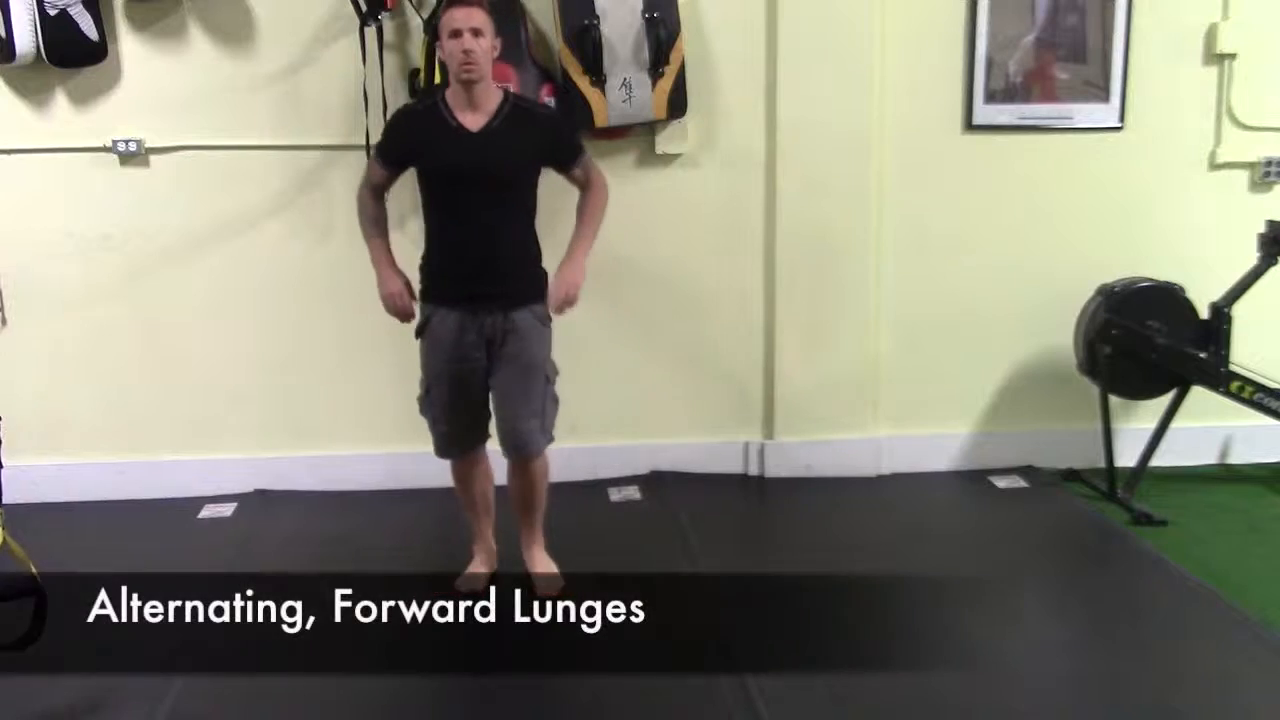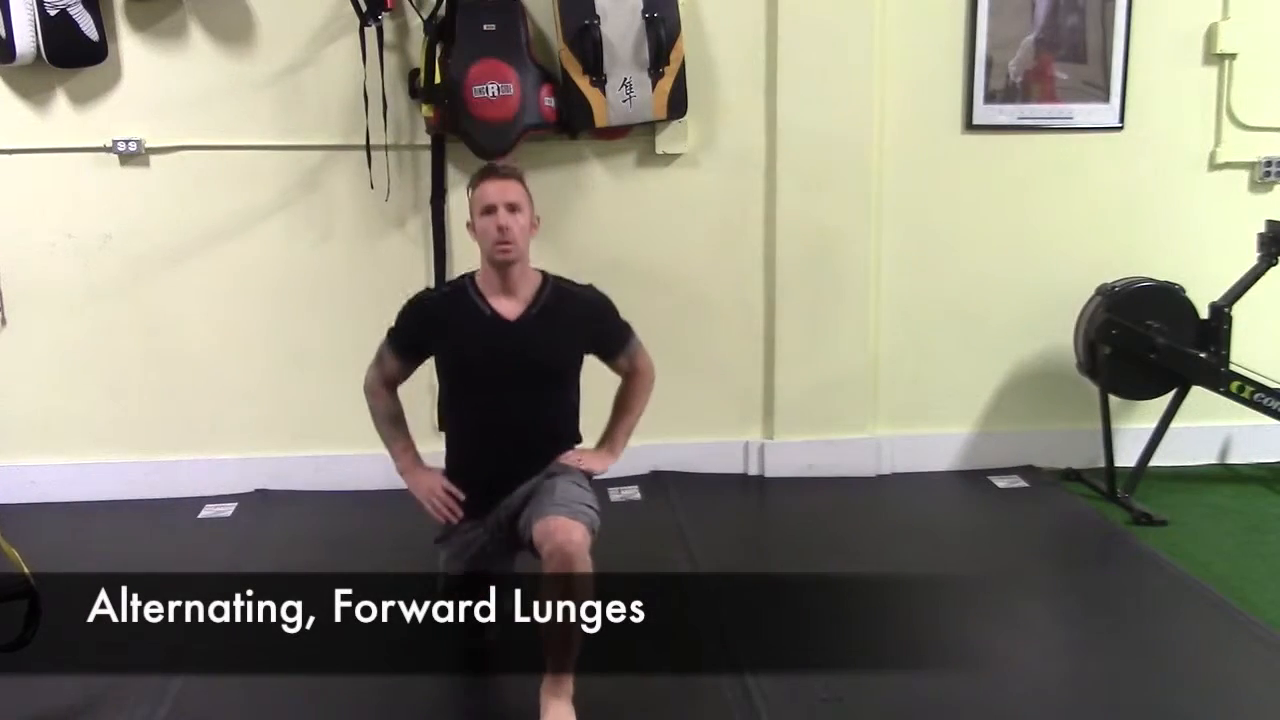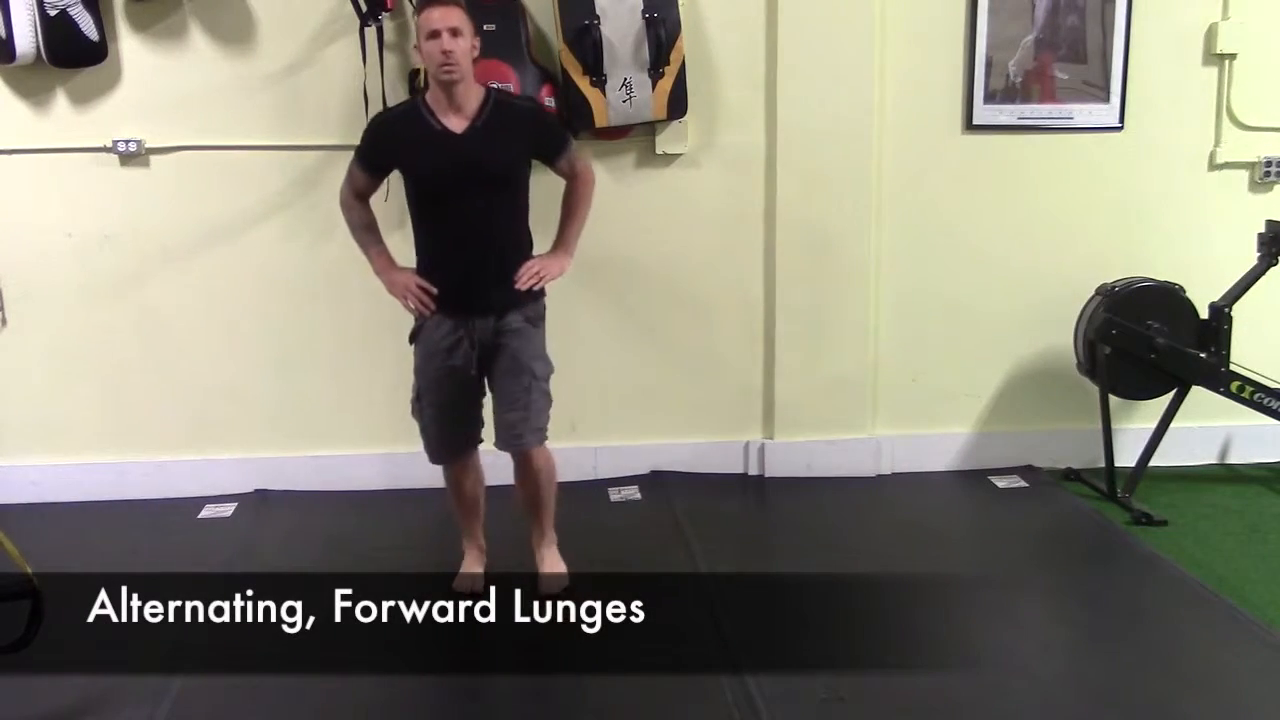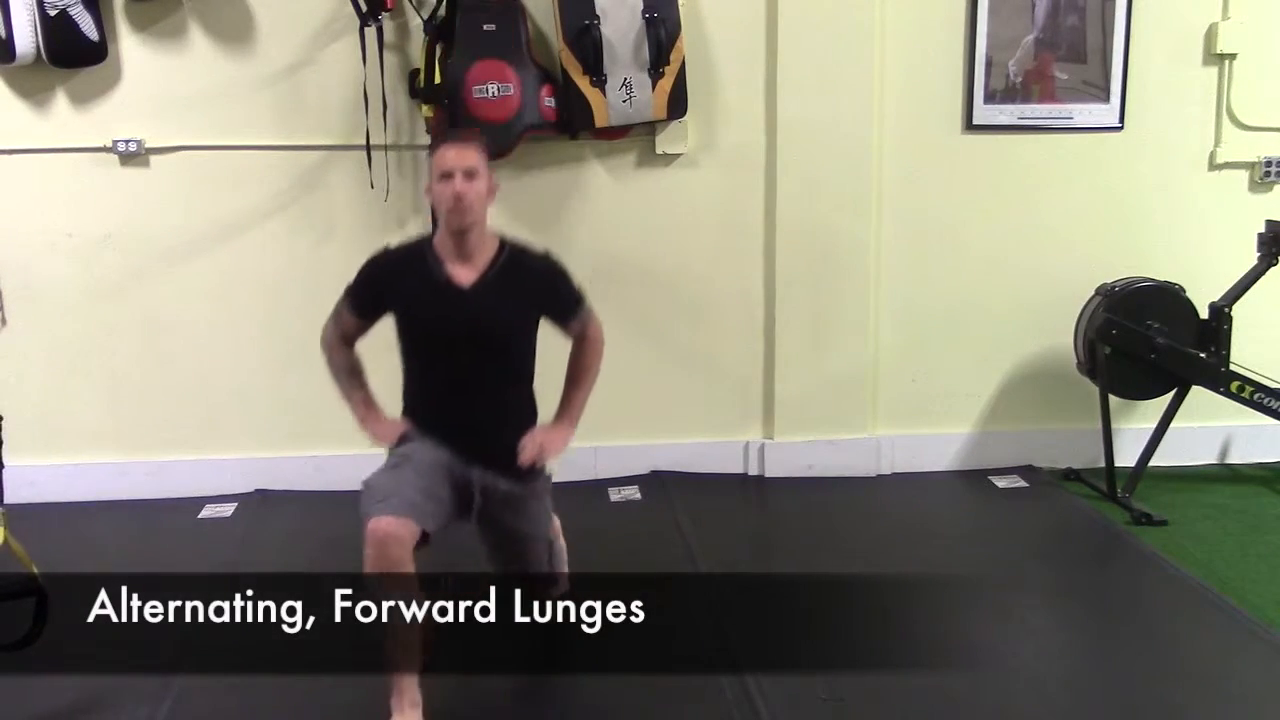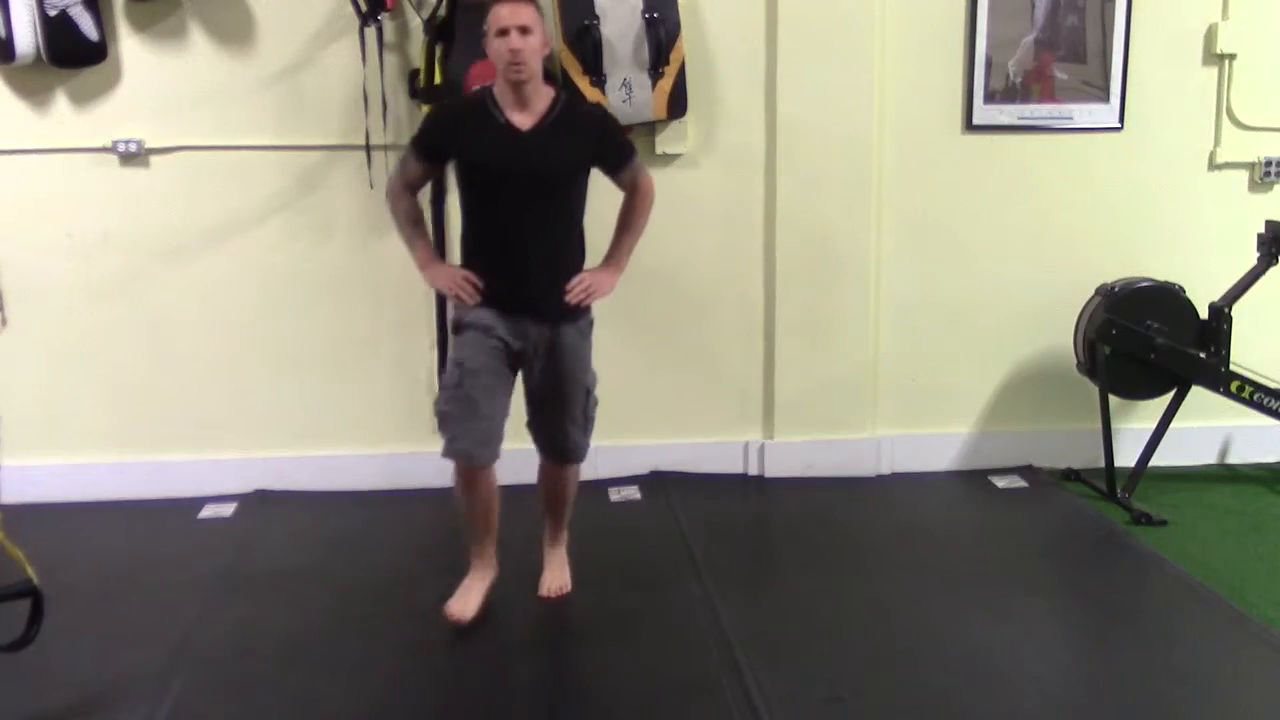
dt=1s
person 1, frame 1
left shoulder: (537, 122)
right shoulder: (413, 124)
left elbow: (593, 183)
right elbow: (371, 190)
left wrist: (576, 261)
right wrist: (384, 268)
left hip: (522, 307)
right hip: (446, 310)
left knee: (526, 441)
right knee: (461, 442)
left ankle: (535, 547)
right ankle: (483, 549)
person 1, frame 2
left shoulder: (580, 306)
right shoulder: (435, 310)
left elbow: (640, 370)
right elbow: (378, 383)
left wrist: (609, 450)
right wrist: (411, 470)
left hip: (552, 474)
right hip: (472, 495)
left knee: (566, 542)
person 1, frame 3
left shoulder: (522, 117)
right shoulder: (394, 129)
left elbow: (580, 175)
right elbow: (353, 196)
left wrist: (562, 253)
right wrist: (386, 268)
left hip: (515, 308)
right hip: (442, 313)
left knee: (526, 442)
right knee: (454, 448)
left ankle: (547, 546)
right ankle: (474, 551)
person 1, frame 4
left shoulder: (534, 272)
right shoulder: (396, 269)
left elbow: (589, 336)
right elbow: (336, 337)
left wrist: (564, 423)
right wrist: (371, 416)
left hip: (511, 458)
right hip: (431, 445)
right knee: (385, 533)
left ankle: (549, 540)
person 1, frame 5
left shoulder: (587, 122)
right shoulder: (456, 119)
left elbow: (640, 189)
right elbow: (402, 187)
left wrist: (611, 269)
right wrist: (429, 264)
left hip: (562, 315)
right hip: (485, 312)
left knee: (563, 451)
right knee: (470, 458)
left ankle: (555, 547)
right ankle: (482, 564)
